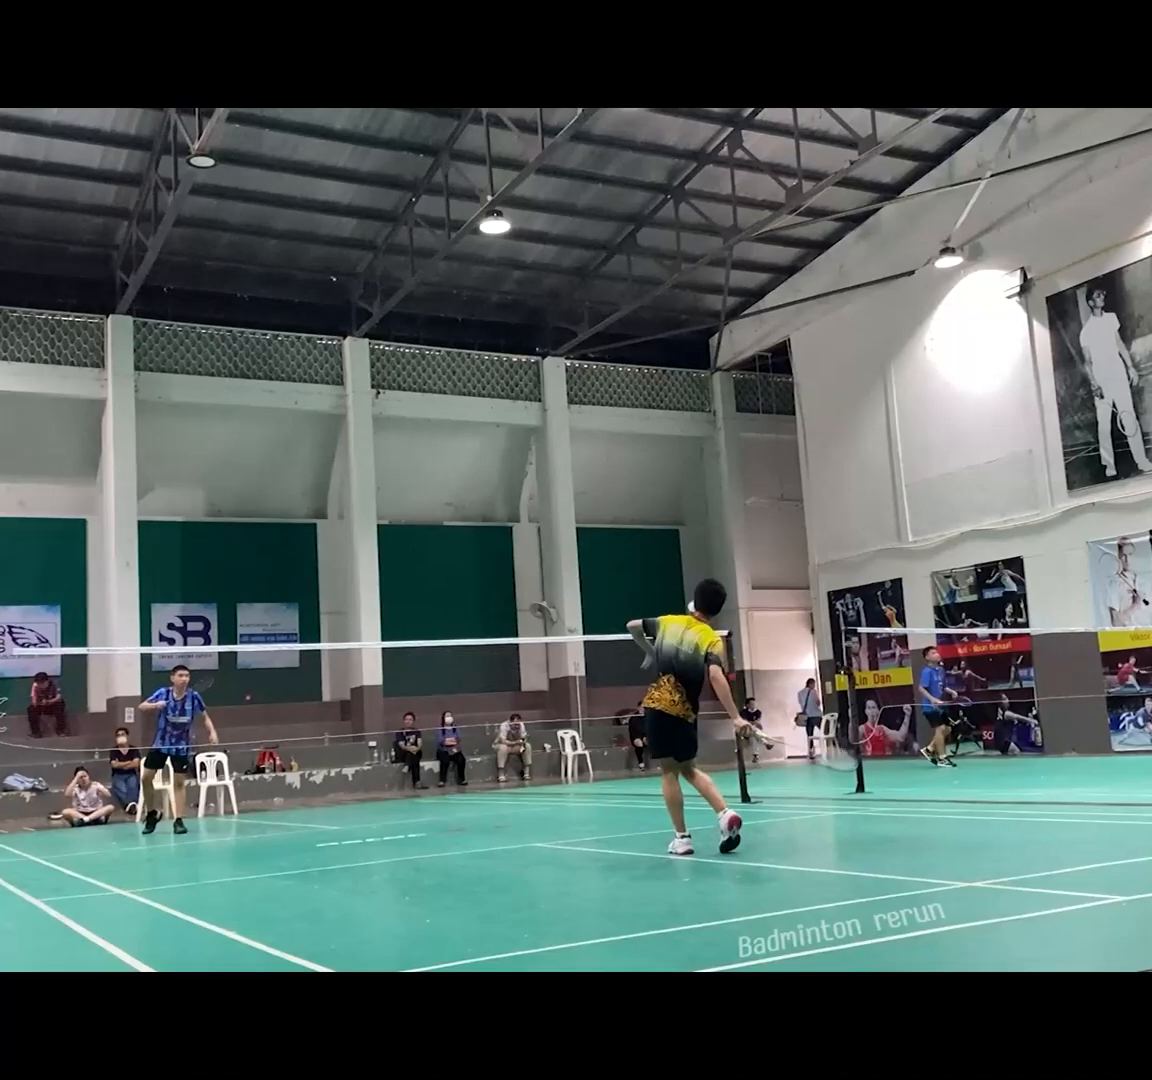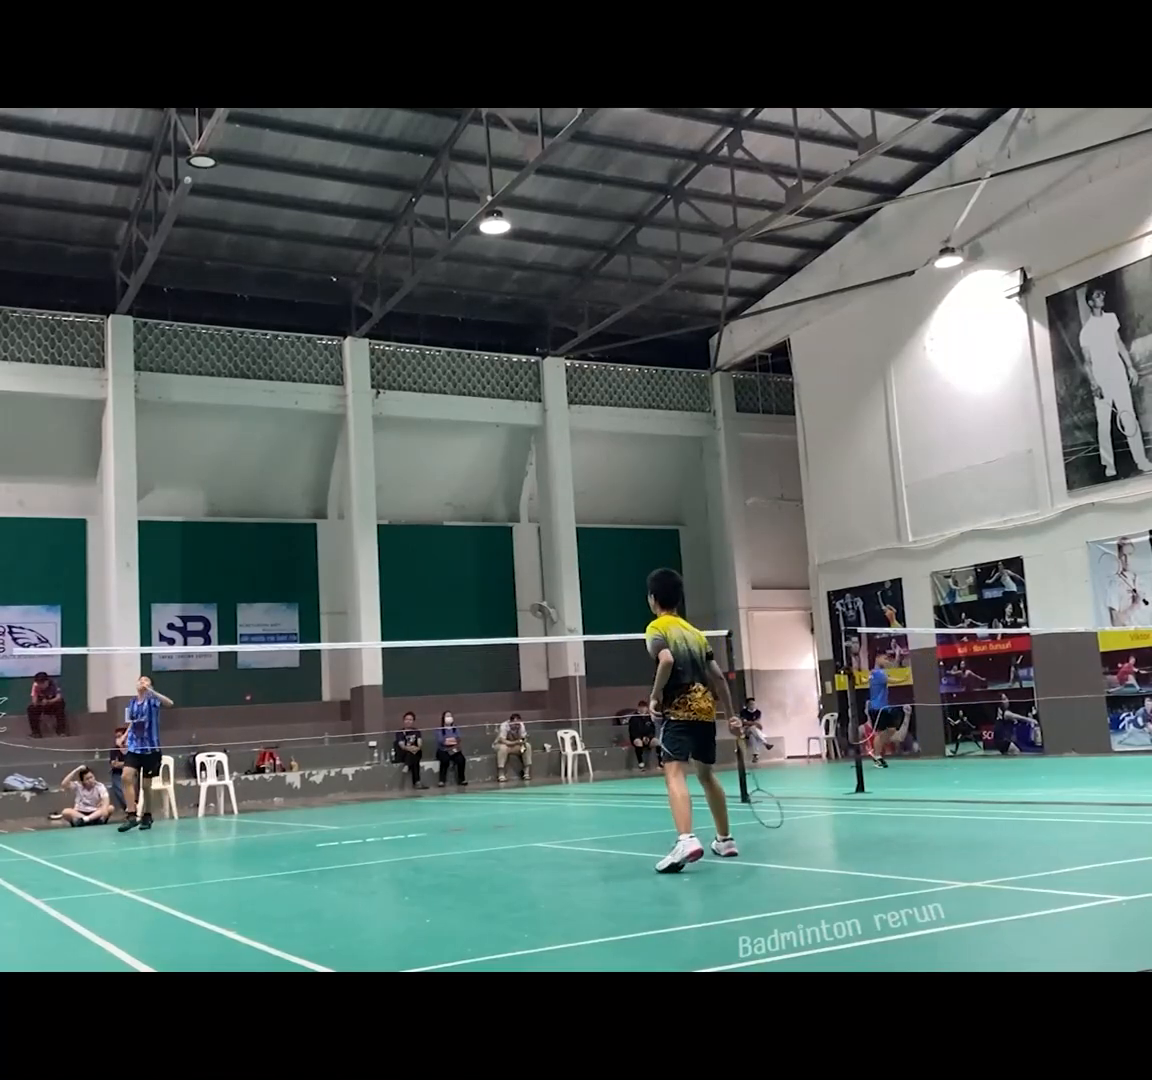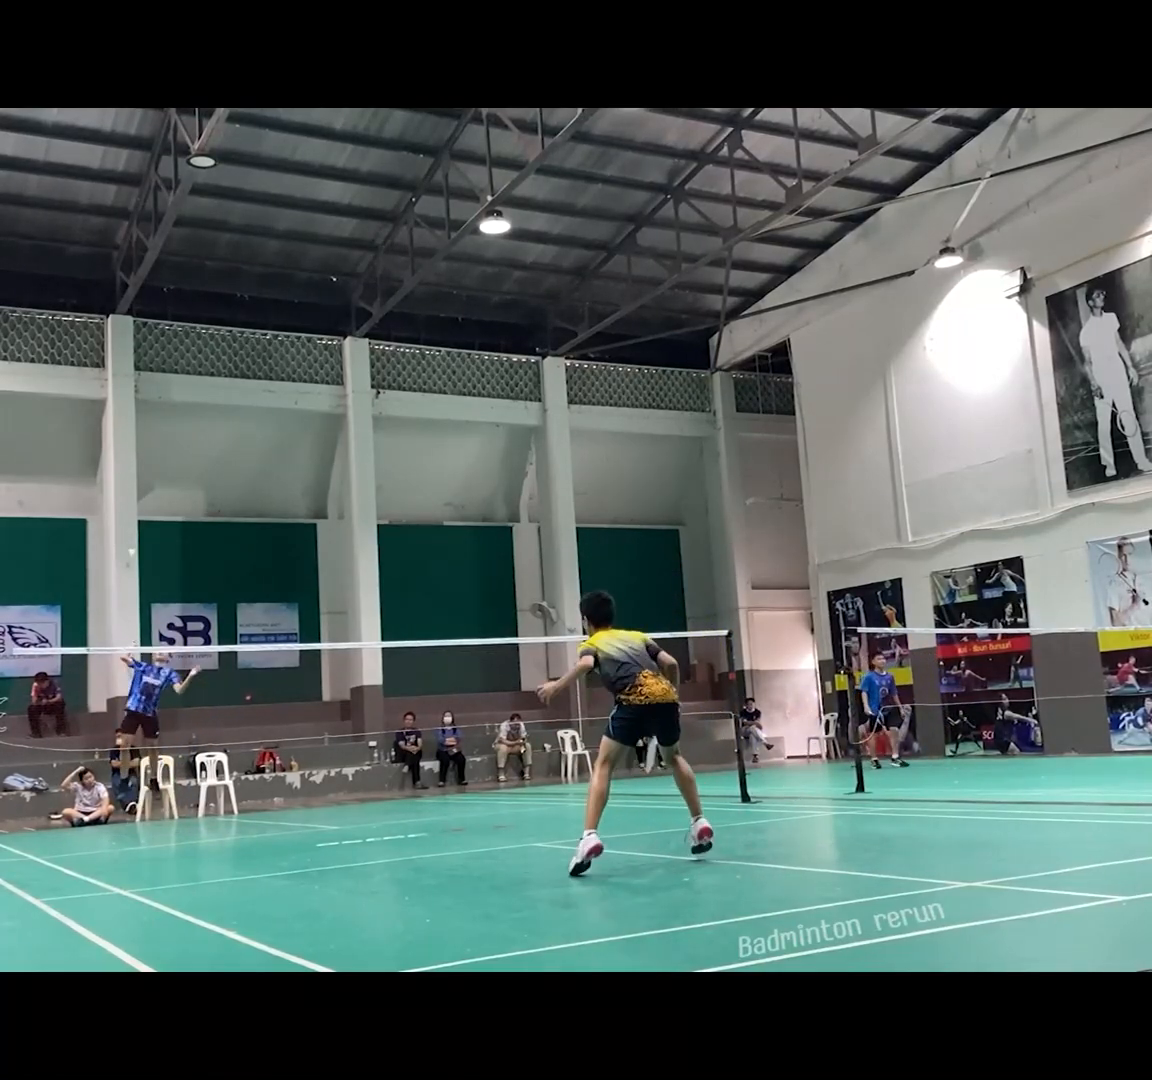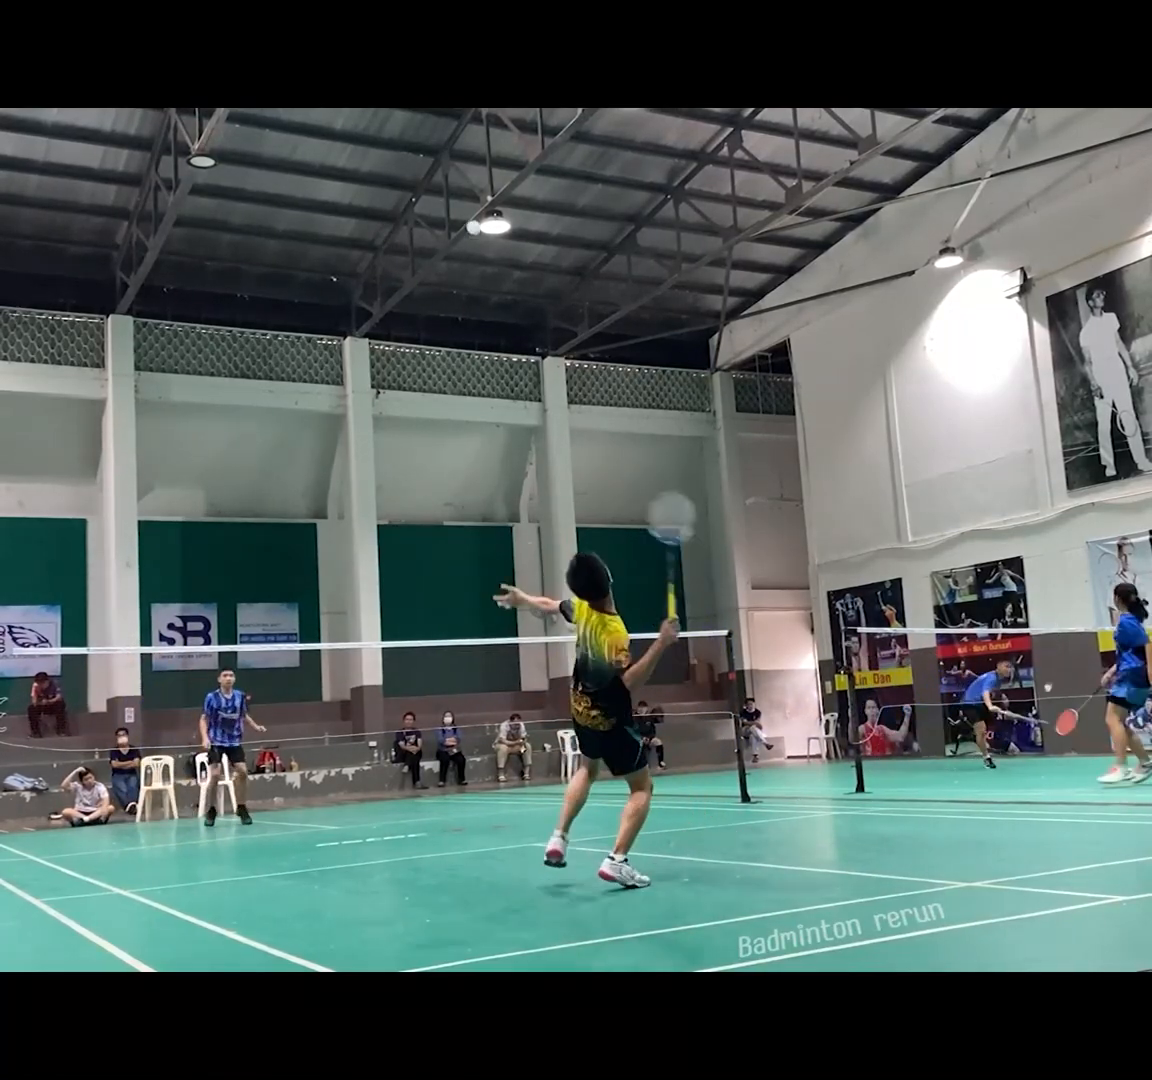
dt=1s
person 1, frame 1
left shoulder: (669, 621)
right shoulder: (713, 642)
left elbow: (633, 627)
right elbow: (716, 677)
left wrist: (650, 654)
right wrist: (735, 717)
left hip: (658, 703)
right hip: (685, 711)
left knee: (669, 772)
right knee: (688, 769)
left ankle: (682, 837)
right ankle: (725, 815)
person 1, frame 2
left shoulder: (657, 628)
right shoulder: (694, 632)
left elbow: (665, 660)
right elbow: (718, 676)
left wrist: (654, 695)
right wrist: (731, 715)
left hip: (678, 711)
right hip: (705, 710)
left knee: (674, 776)
right knee: (706, 775)
left ankle: (687, 843)
right ankle: (725, 840)
person 1, frame 3
left shoulder: (591, 644)
right shoulder: (637, 636)
left elbow: (585, 664)
right elbow: (671, 664)
left wrist: (554, 688)
right wrist: (675, 698)
left hip: (633, 702)
right hip: (664, 697)
left knee: (602, 767)
right knee: (674, 758)
left ankle: (590, 837)
right ankle: (699, 823)
person 1, frame 4
left shoulder: (579, 610)
right shoulder: (614, 633)
left elbow: (552, 606)
right elbow: (630, 684)
left wrist: (521, 597)
right wrist: (660, 645)
left hip: (582, 714)
right hip: (611, 720)
left knee: (585, 771)
right knee: (641, 790)
left ankle: (559, 840)
right ankle: (616, 861)
